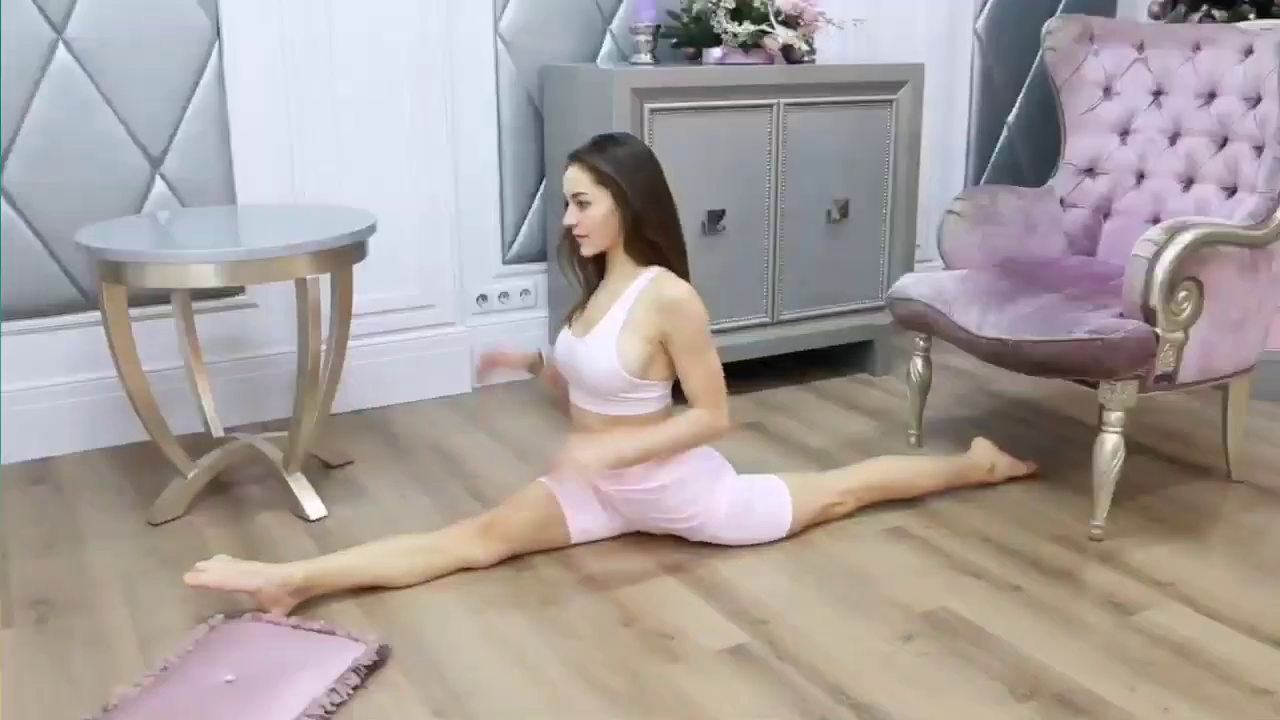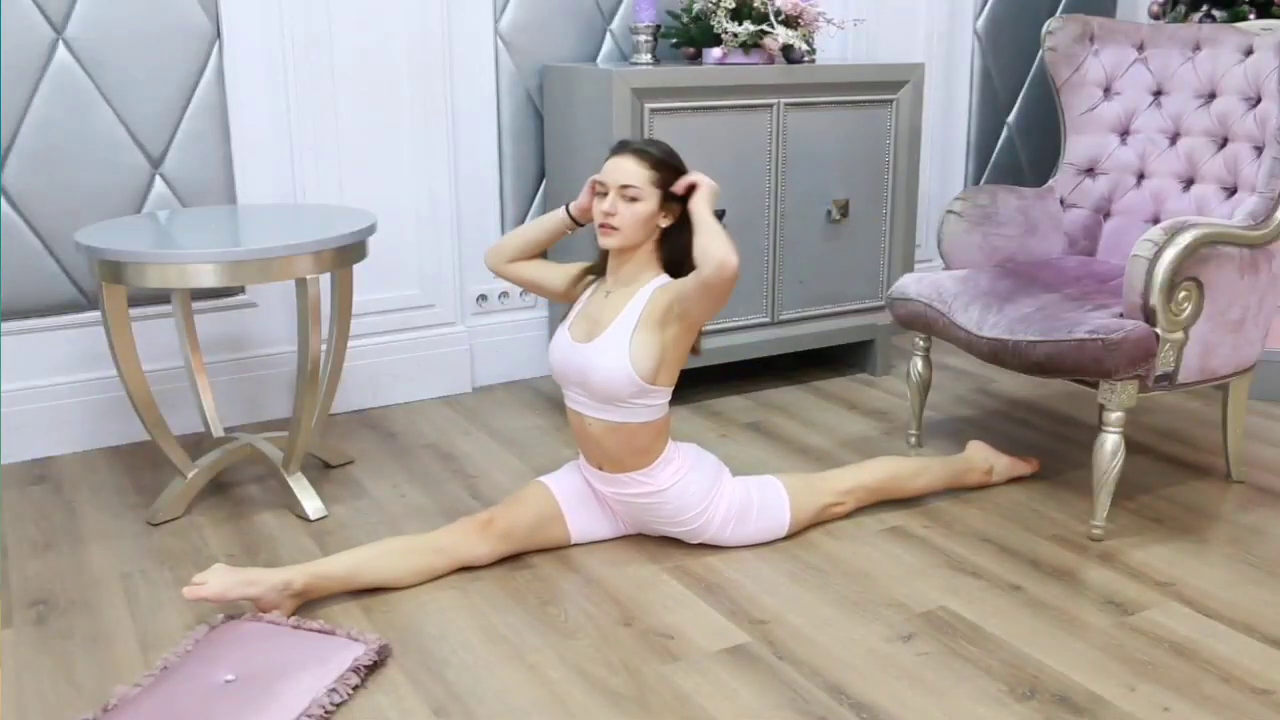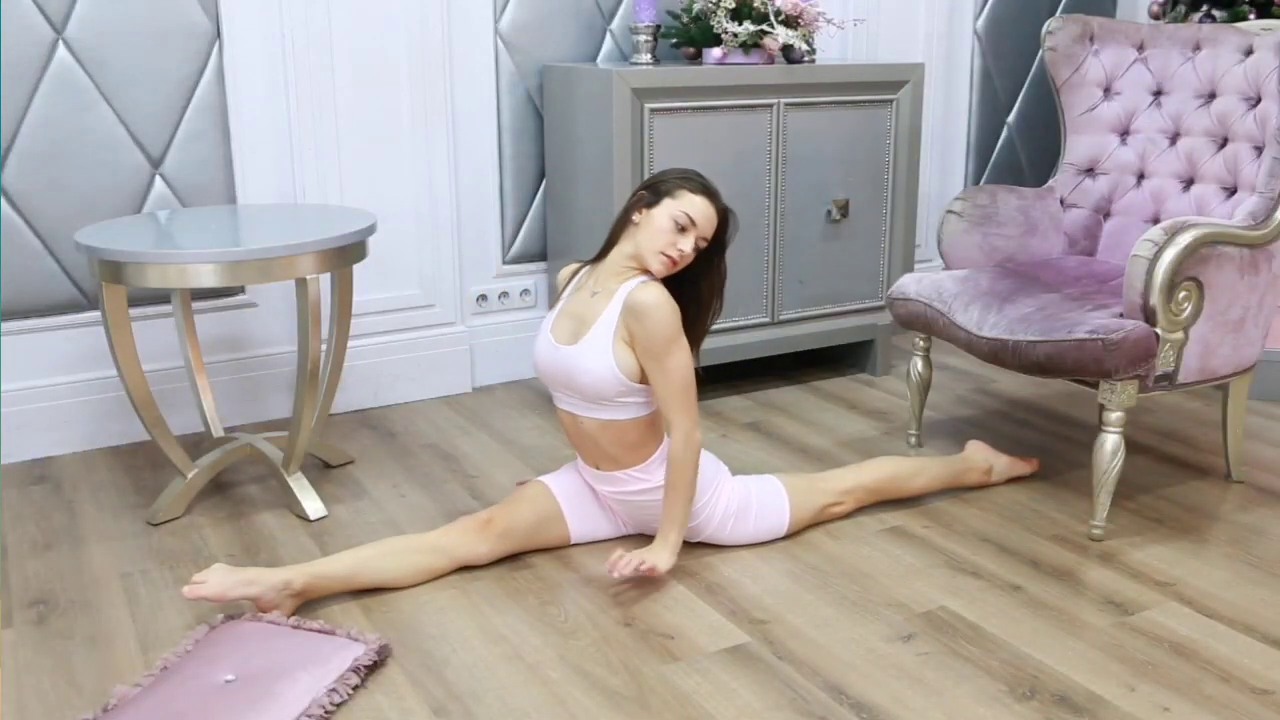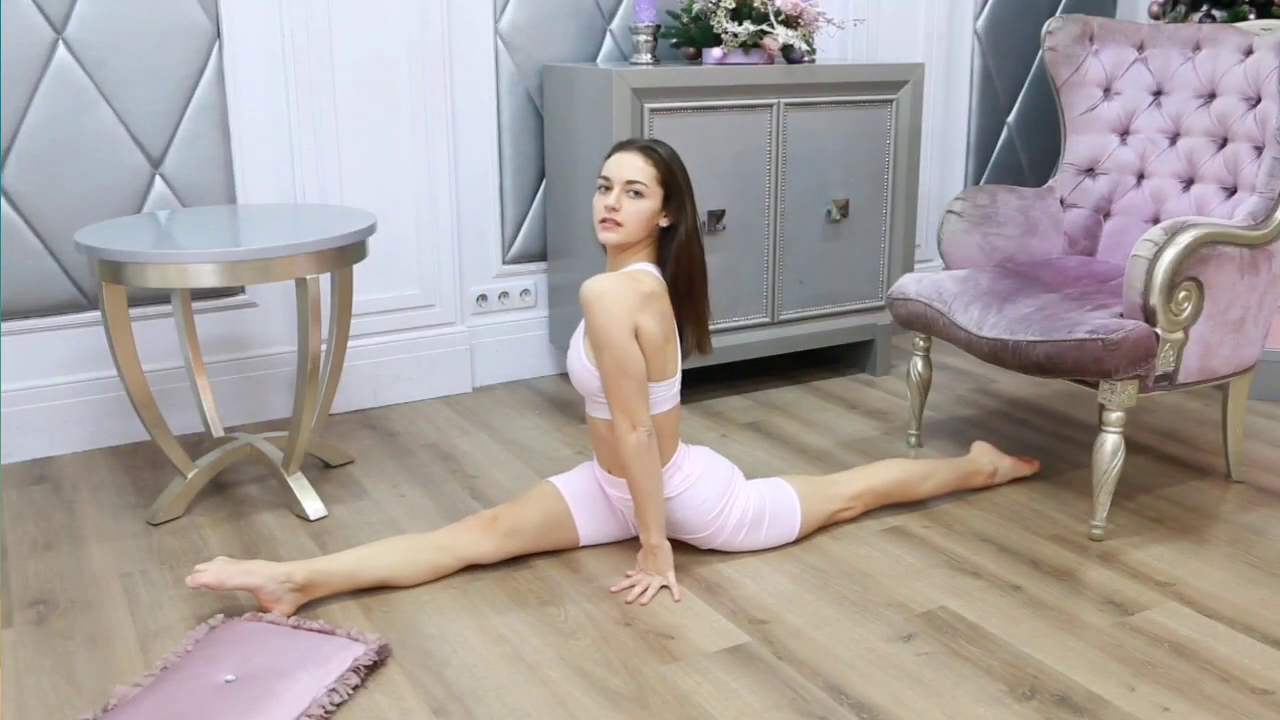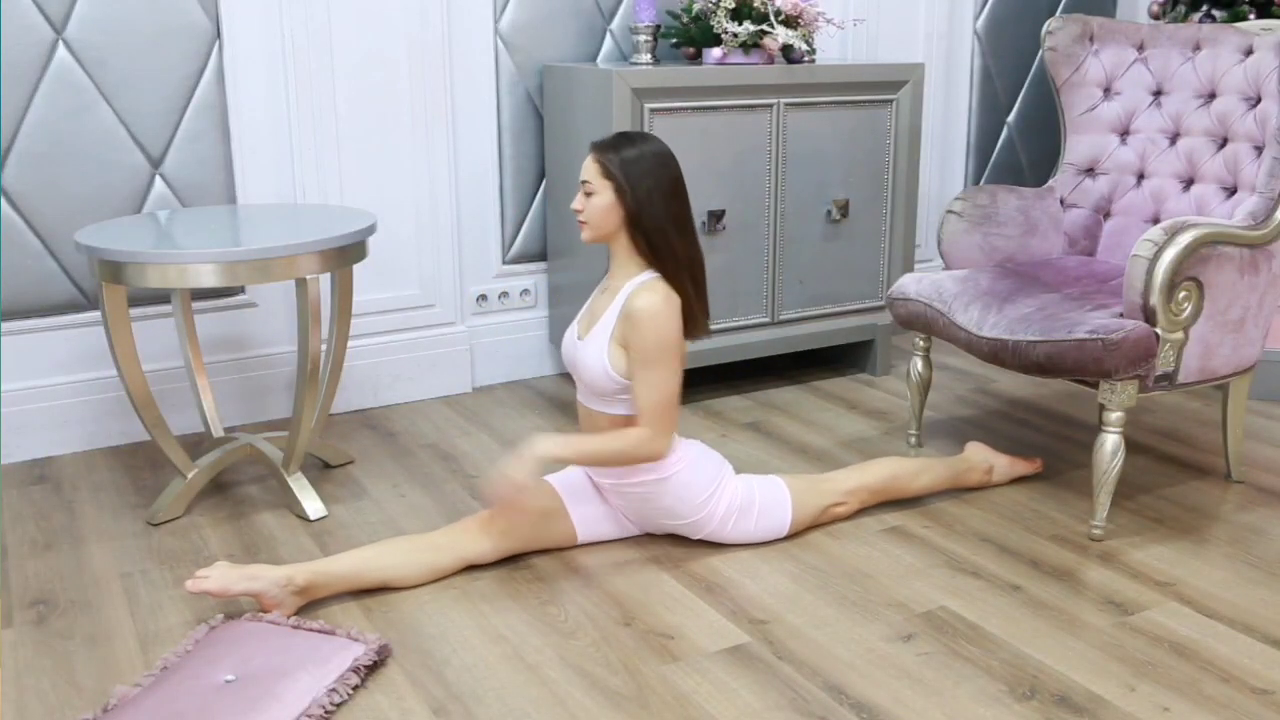
dt=1s
person 1, frame 1
left shoulder: (666, 296)
right shoulder: (603, 287)
left elbow: (713, 412)
left wrist: (615, 448)
right wrist: (535, 366)
left hip: (671, 490)
right hip: (607, 486)
right knee: (478, 536)
right ankle: (293, 580)
person 1, frame 2
left shoulder: (672, 301)
right shoulder: (589, 285)
left elbow: (724, 265)
right elbow: (500, 258)
left wrist: (704, 209)
right wrist: (574, 210)
left hip: (672, 491)
right hip: (598, 484)
right knee: (476, 535)
right ankle: (292, 583)
person 1, frame 3
left shoulder: (652, 305)
right shoulder: (573, 280)
left elbow: (683, 428)
left wrist: (668, 541)
right wrist: (582, 464)
left hip: (667, 490)
right hip: (599, 485)
right knee: (475, 534)
right ankle: (290, 583)
person 1, frame 4
left shoulder: (608, 292)
right shoulder: (638, 280)
left elbow: (633, 429)
left wrist: (655, 546)
left hip: (684, 494)
right hip: (621, 481)
right knee: (483, 533)
right ankle: (296, 580)
person 1, frame 5
left shoulder: (650, 304)
right shoulder: (619, 279)
left elbow: (655, 438)
left wrist: (543, 449)
left hip: (676, 488)
right hip: (615, 483)
right knee: (480, 534)
right ankle: (296, 581)
